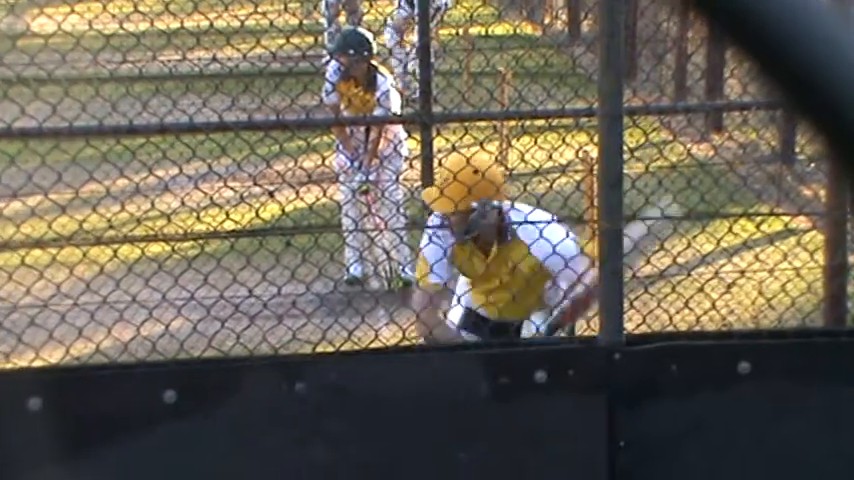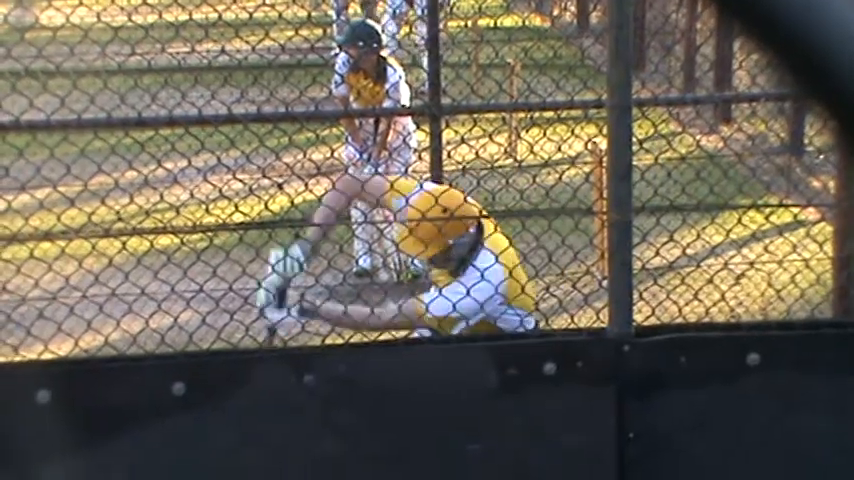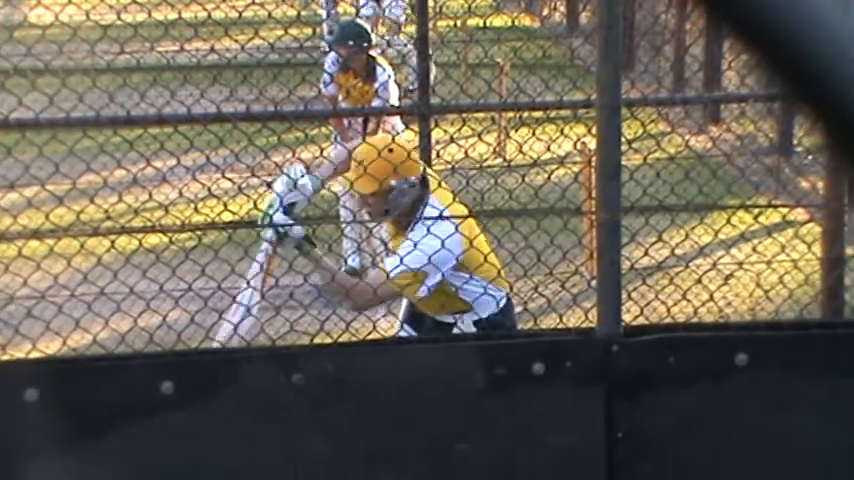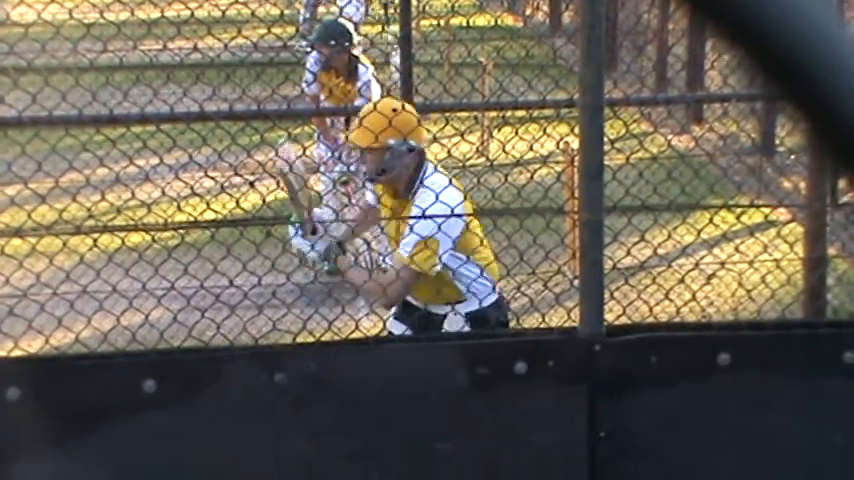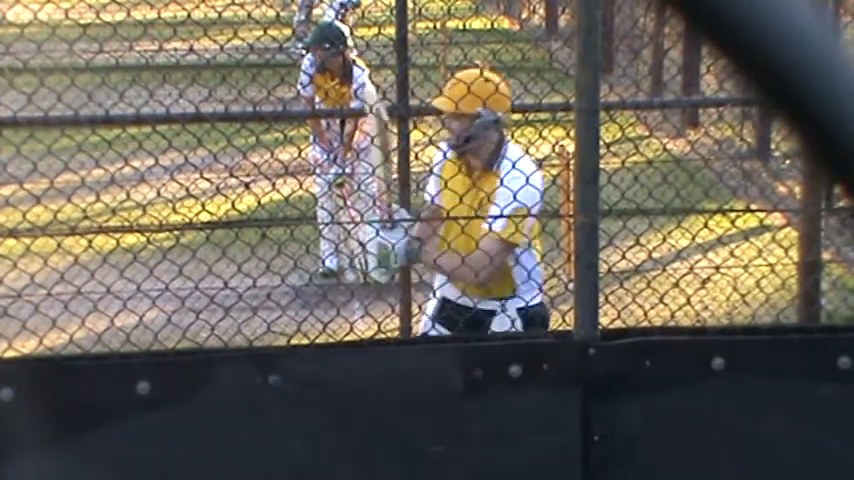
dt=0.3s
person 1, frame 1
left shoulder: (383, 83)
right shoulder: (335, 72)
left elbow: (378, 130)
right elbow: (334, 115)
left wrist: (368, 163)
right wrist: (350, 153)
left hip: (385, 139)
right hip: (350, 137)
left knee: (389, 200)
right knee: (351, 202)
left ankle: (402, 266)
right ankle: (355, 264)
person 1, frame 2
left shoulder: (392, 74)
right shoulder: (345, 62)
left elbow: (387, 120)
right elbow: (343, 105)
left wrist: (378, 158)
right wrist: (358, 144)
left hip: (394, 130)
right hip: (360, 129)
left ankle: (409, 258)
right ankle: (365, 256)
person 1, frame 3
left shoulder: (381, 73)
right shoulder: (334, 62)
left elbow: (377, 118)
right elbow: (332, 104)
right wrist: (344, 141)
left hip: (382, 126)
right hip: (345, 125)
right knee: (349, 191)
right ankle: (354, 255)
person 1, frame 4
left shoulder: (362, 72)
right shoulder: (315, 61)
right elbow: (312, 101)
left wrist: (345, 156)
right wrist: (326, 140)
right hip: (328, 121)
right knee: (330, 187)
person 1, frame 5
left shoulder: (358, 74)
right shoulder: (311, 64)
left elbow: (355, 119)
right elbow: (308, 104)
left wrist: (343, 158)
right wrist: (321, 141)
left hip: (361, 125)
right hip: (326, 124)
left knee: (366, 188)
right knee: (326, 189)
left ankle: (376, 258)
right ankle: (331, 256)
person 2, frame 1
left shoulder: (540, 233)
right shoulder: (440, 229)
left elbow: (589, 286)
right elbow: (425, 317)
left hip: (535, 321)
right hip: (478, 315)
person 2, frame 2
left shoulder: (481, 283)
right shoulder: (438, 205)
left elbow: (385, 320)
right elbow: (352, 185)
left wrist: (305, 310)
right wrist: (305, 245)
right hip: (453, 330)
person 2, frame 3
left shoulder: (431, 239)
right shoulder: (406, 180)
left elbow: (361, 297)
left wrist: (303, 246)
left hip: (479, 322)
right hip: (428, 309)
person 2, frame 4
left shoulder: (437, 206)
right shoulder: (388, 173)
left elbow: (387, 294)
right elbow: (367, 216)
left wrist: (335, 257)
right wrist: (332, 243)
left hip: (469, 317)
right hip: (418, 305)
person 2, frame 5
left shoulder: (519, 178)
right shoulder: (448, 155)
left elbow: (481, 271)
right elbow: (432, 219)
left wrist: (413, 252)
right wrist: (401, 243)
left hip: (510, 312)
right hip: (453, 301)
